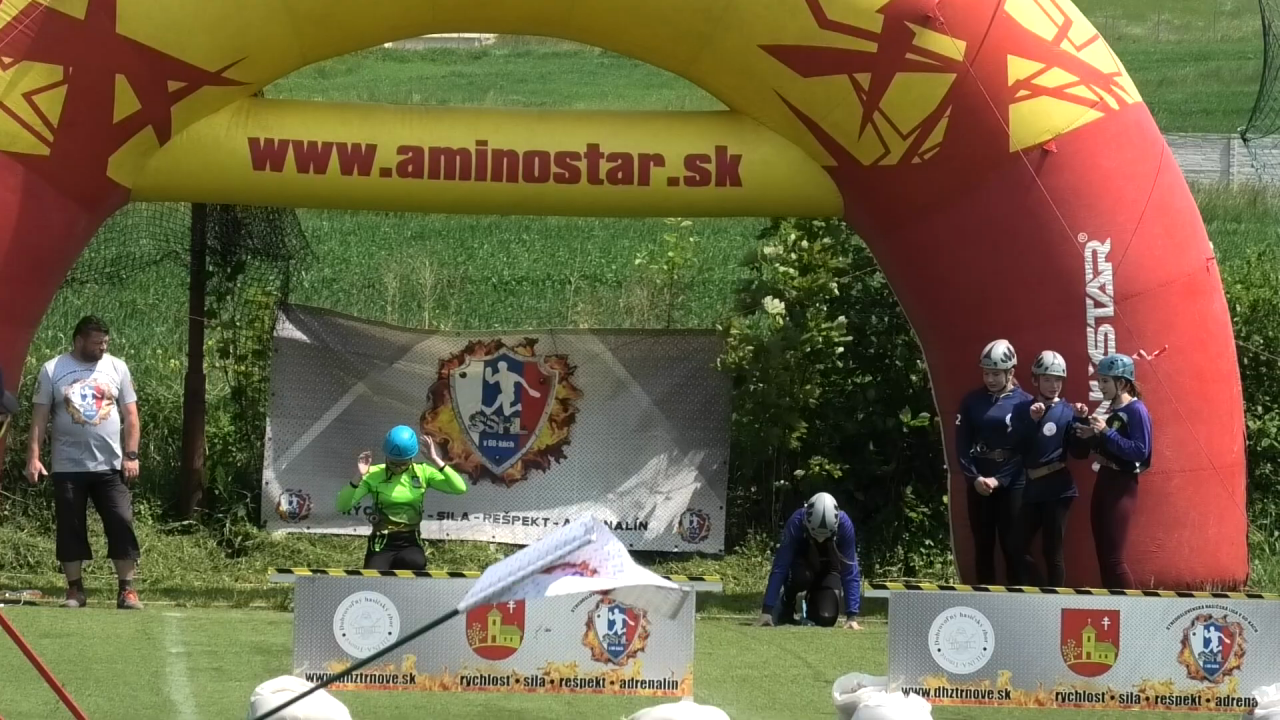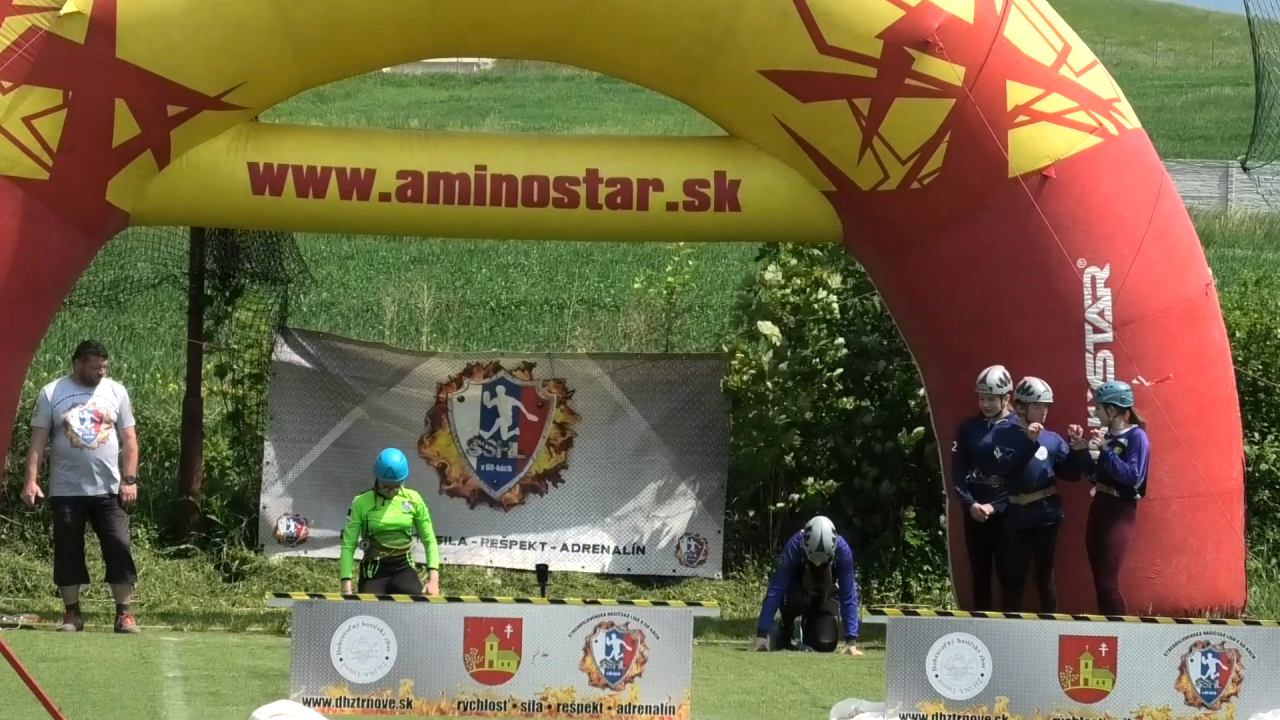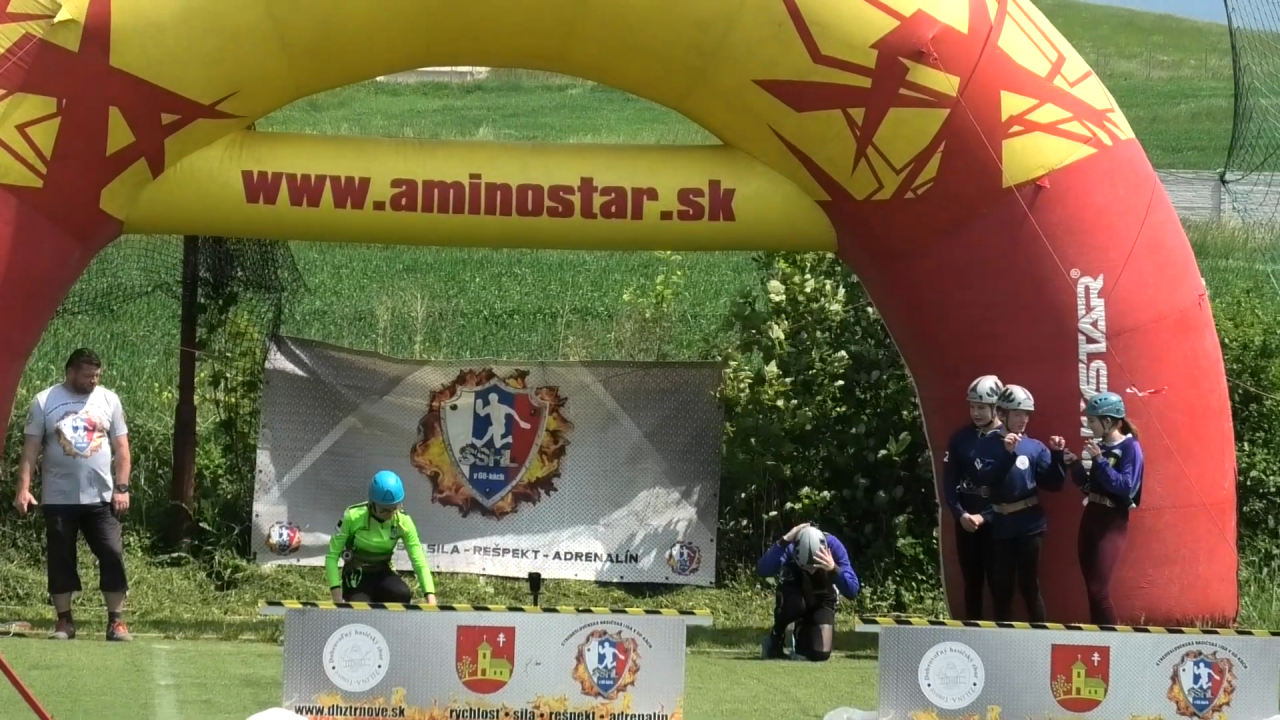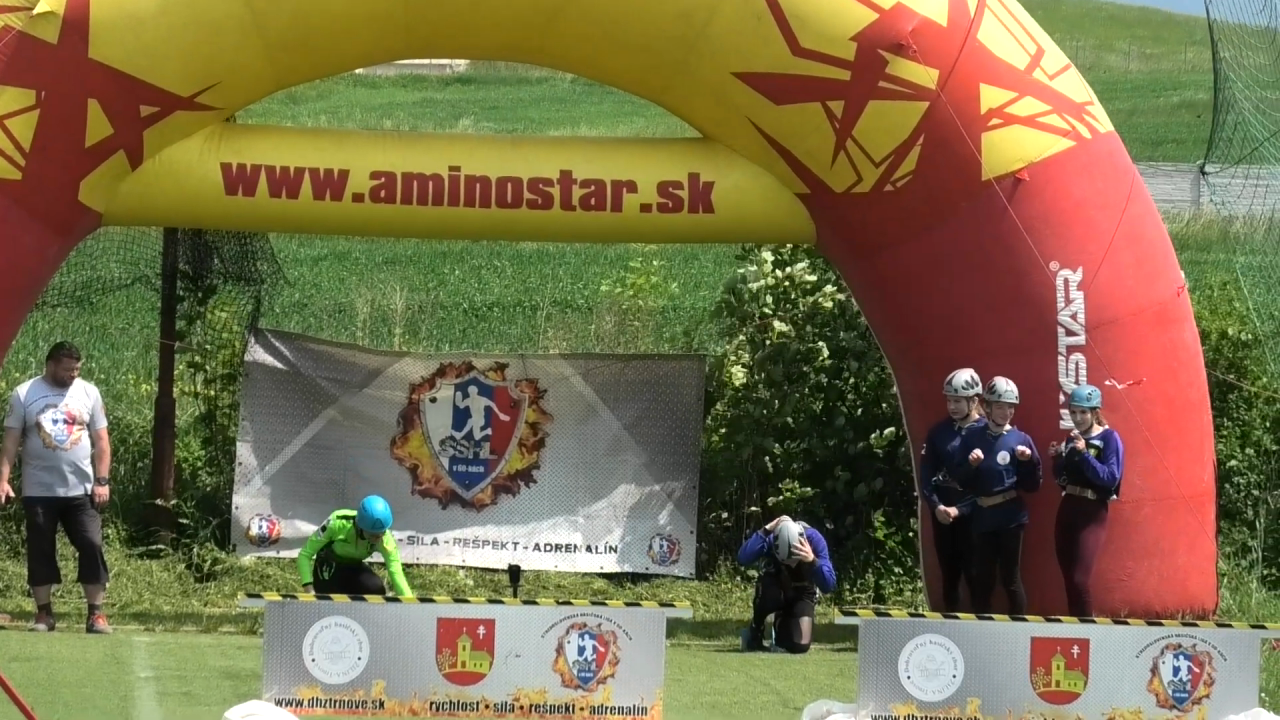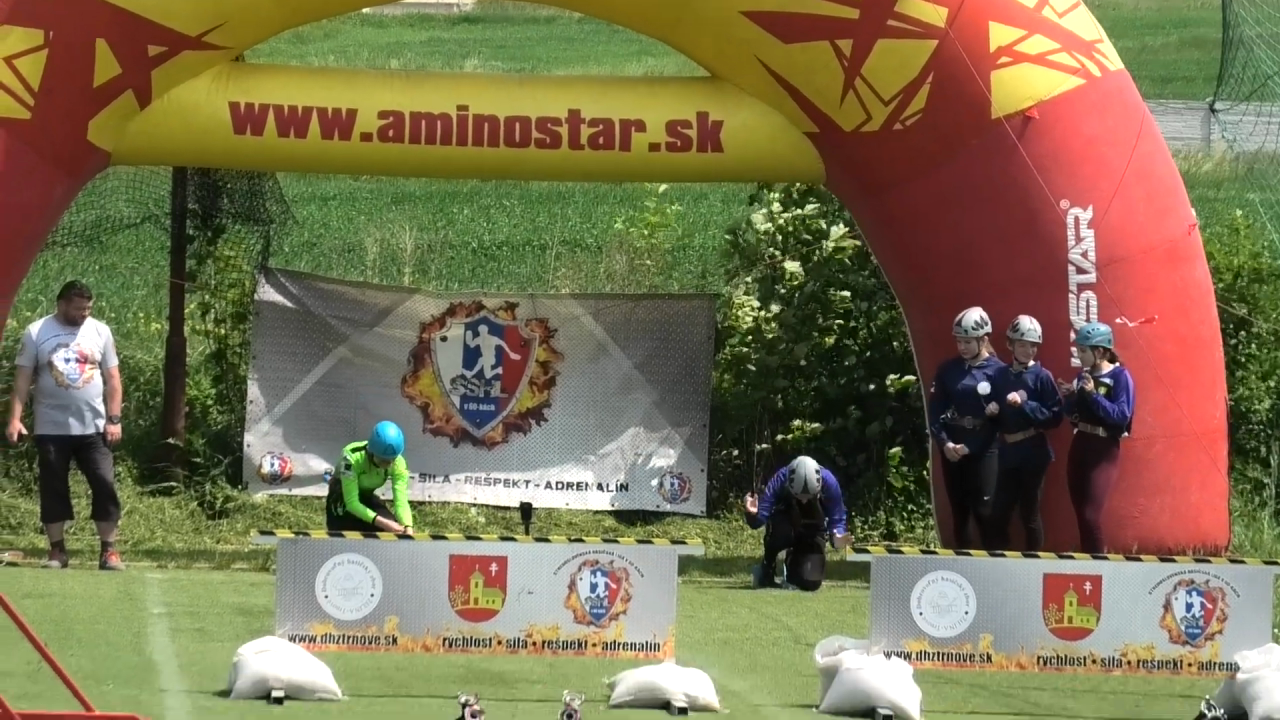
dt=0.5s
person 1, frame 1
left shoulder: (117, 367)
right shoulder: (52, 370)
left elbow: (130, 415)
right elbow: (39, 417)
left wrist: (131, 455)
right wrist: (33, 457)
left hip: (110, 465)
right hip: (68, 467)
left knee: (121, 524)
right knee: (70, 528)
left ankle: (126, 589)
right ankle: (75, 589)
person 1, frame 2
left shoulder: (116, 392)
right shoulder: (51, 393)
left elbow: (129, 439)
right elbow: (38, 440)
left wrist: (129, 479)
right wrist: (31, 480)
left hip: (109, 489)
right hip: (66, 491)
left knee: (119, 548)
right knee: (67, 552)
left ankle: (124, 613)
right ankle: (72, 613)
person 1, frame 3
left shoulder: (109, 400)
right shoulder: (44, 401)
left elbow: (121, 447)
right elbow: (30, 448)
left wrist: (122, 488)
right wrist: (24, 488)
left hip: (101, 498)
right hip: (59, 499)
left knee: (112, 557)
right knee: (60, 559)
left ankle: (116, 621)
right ankle: (64, 621)
person 1, frame 4
left shoulder: (88, 392)
right shoulder: (24, 394)
left elbow: (101, 440)
left wrist: (102, 481)
left hip: (81, 490)
right hip: (38, 491)
left knee: (92, 548)
right knee: (40, 552)
left ankle: (96, 613)
right ankle: (44, 613)
person 1, frame 5
left shoulder: (100, 331)
right shoulder: (36, 332)
left elbow: (112, 378)
right elbow: (23, 379)
left wrist: (114, 419)
right wrist: (15, 418)
left hip: (93, 427)
right hip: (51, 429)
left knee: (104, 486)
right knee: (53, 489)
left ankle: (108, 550)
right ankle: (57, 550)
person 2, frame 1
left shoulder: (1024, 403)
right shoulder: (972, 401)
right elbow: (962, 445)
left wrist: (998, 480)
right wrist: (974, 477)
left hip: (1012, 483)
right hip: (977, 481)
left knee: (1012, 545)
right knee: (982, 544)
person 2, frame 2
left shoulder: (1019, 429)
right shoulder: (968, 428)
right elbow: (957, 472)
left wrist: (994, 506)
right wrist: (970, 503)
left hip: (1006, 509)
right hip: (974, 508)
left knee: (1006, 571)
right knee: (979, 571)
person 2, frame 3
right shoulder: (961, 438)
right elbow: (949, 481)
left wrist: (984, 516)
right wrist: (960, 514)
right hip: (965, 518)
right knee: (971, 580)
person 2, frame 4
right shoulder: (939, 431)
right elbow: (925, 473)
left wrist: (959, 509)
right wrist: (935, 505)
left hip: (972, 512)
right hip: (941, 511)
left knee: (973, 574)
right knee: (949, 574)
person 2, frame 5
left shoulder: (998, 371)
right shoulder: (947, 369)
right elbow: (934, 410)
left wrist: (968, 447)
right wrist: (944, 442)
left hip: (982, 449)
right hip: (951, 448)
left knee: (982, 510)
right knee: (959, 511)
person 3, frame 1
left shoulder: (1069, 412)
right shoulder: (1023, 409)
right wrist: (1032, 421)
left hip: (1058, 489)
right hip: (1032, 488)
left knee: (1052, 551)
person 3, frame 2
left shoulder: (1052, 439)
left elbow: (1072, 473)
right wrist: (1029, 442)
left hip: (1047, 513)
right hip: (1018, 515)
left knee: (1044, 576)
right knee: (1014, 577)
person 3, frame 3
left shoulder: (1035, 447)
left elbow: (1054, 484)
left wrist: (1058, 455)
right wrist: (1008, 453)
left hip: (1030, 523)
right hip: (1000, 524)
left knee: (1029, 585)
right knee: (1001, 586)
person 3, frame 4
left shoulder: (1021, 439)
right shoulder: (973, 437)
left elbow: (1032, 485)
right elbow: (962, 481)
left wrist: (1028, 461)
right wrist: (971, 465)
left hip: (1010, 516)
right hip: (982, 516)
left knee: (1010, 577)
right knee: (982, 578)
person 3, frame 5
left shoulder: (1042, 377)
right shoulder: (1000, 376)
left elbow: (1054, 418)
left wrist: (1023, 405)
left hip: (1033, 452)
right hip: (1008, 452)
left knee: (1029, 513)
right knee: (998, 512)
person 4, frame 1
left shoulder: (1136, 410)
right shoulder: (1112, 409)
left elbow: (1140, 451)
left wrist: (1106, 432)
right wrist: (1090, 433)
left hip: (1122, 486)
right hip: (1104, 481)
left knee: (1114, 556)
right knee: (1102, 553)
person 4, frame 2
left shoulder: (1136, 437)
right shoulder: (1108, 435)
left elbow: (1133, 476)
left wrist: (1105, 449)
right wrist: (1082, 450)
left hip: (1120, 511)
right hip: (1099, 506)
left knee: (1107, 581)
right knee: (1098, 579)
person 4, frame 3
left shoulder: (1130, 447)
right shoulder: (1100, 446)
left elbow: (1126, 487)
left wrist: (1100, 460)
right wrist: (1076, 465)
left hip: (1113, 521)
right hip: (1091, 516)
left knee: (1098, 589)
right knee: (1092, 588)
person 4, frame 4
left shoulder: (1110, 438)
right shoulder: (1072, 438)
left elbow: (1111, 478)
left wrist: (1084, 453)
right wrist: (1057, 458)
left hip: (1092, 512)
right hip: (1067, 508)
left knee: (1079, 579)
right knee: (1068, 579)
person 4, frame 5
left shoulder: (1120, 376)
right shoulder: (1084, 375)
left elbow: (1122, 416)
left wrist: (1093, 394)
right wrist: (1070, 396)
left hip: (1104, 449)
right hip: (1079, 445)
left knee: (1091, 515)
right knee: (1080, 514)
